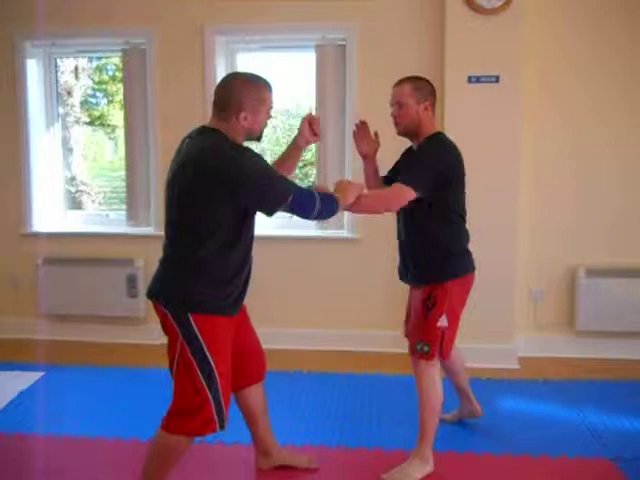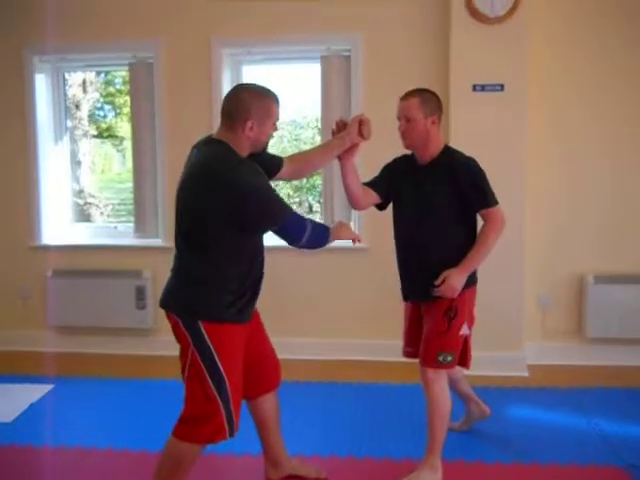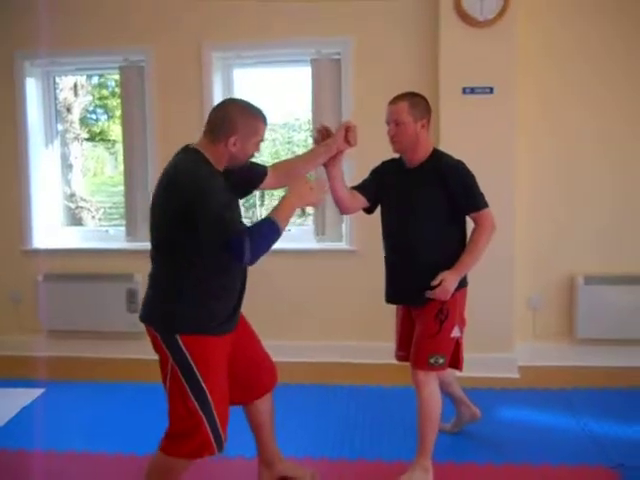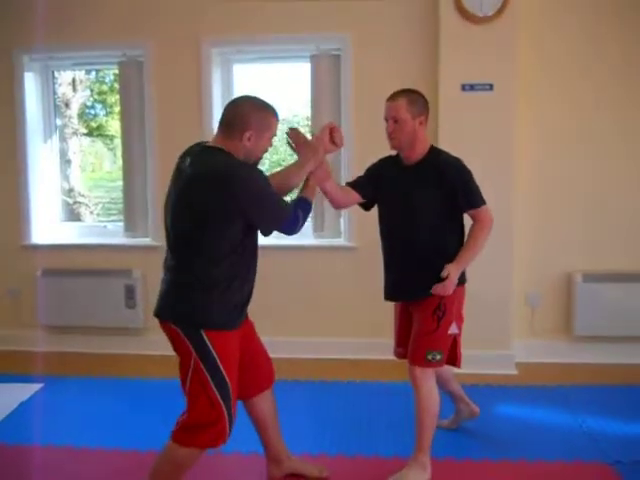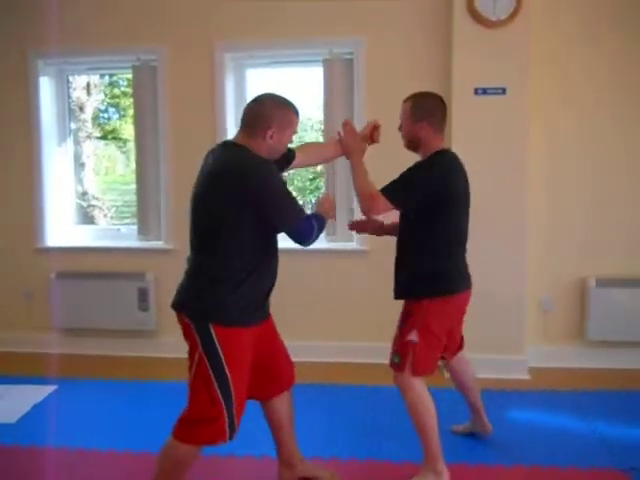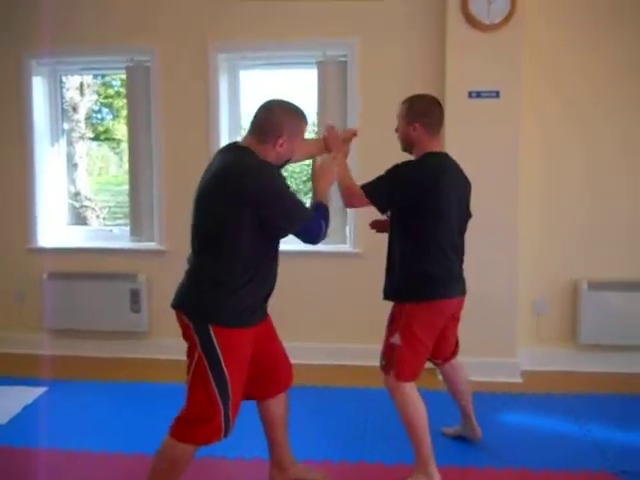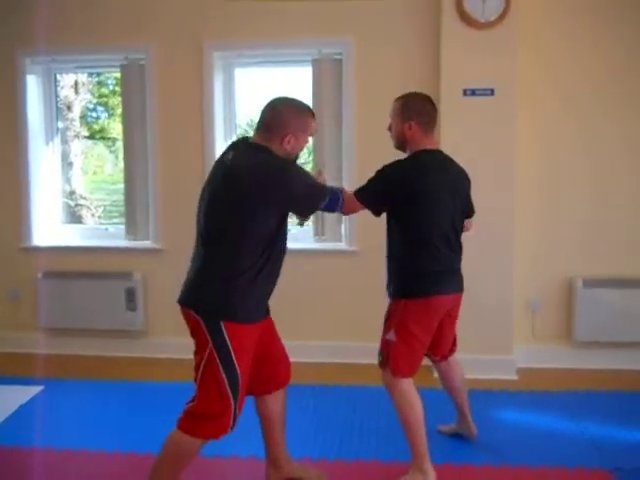
dt=0.7s
person 1, frame 1
left shoulder: (436, 154)
right shoulder: (411, 155)
left elbow: (391, 202)
right elbow: (387, 195)
right wrist: (369, 158)
left hip: (444, 275)
right hip: (425, 272)
left knee: (424, 360)
right knee: (442, 346)
right ankle: (469, 404)
person 1, frame 2
left shoulder: (461, 167)
right shoulder: (399, 169)
left elbow: (495, 220)
right elbow: (359, 200)
left wrist: (463, 270)
right wrist: (347, 159)
left hip: (450, 288)
right hip: (415, 286)
left knee: (432, 371)
right knee: (436, 359)
right ankle: (474, 405)
person 1, frame 3
left shoulder: (450, 170)
right shoulder: (387, 172)
left elbow: (486, 223)
right elbow: (348, 205)
left wrist: (456, 273)
right wrist: (332, 166)
left hip: (440, 290)
right hip: (405, 290)
left knee: (424, 373)
right knee: (426, 363)
right ankle: (465, 408)
person 1, frame 4
left shoulder: (449, 168)
right shoulder: (384, 169)
left elbow: (484, 220)
right elbow: (341, 199)
left wrist: (458, 266)
right wrist: (315, 165)
left hip: (439, 287)
right hip: (404, 286)
left knee: (421, 369)
right knee: (422, 359)
right ankle: (464, 404)
person 1, frame 5
left shoulder: (431, 171)
right shoulder: (444, 167)
left elbow: (373, 203)
left wrist: (355, 156)
right wrist: (377, 229)
left hip: (433, 291)
right hip: (450, 284)
left knee: (407, 374)
right knee: (451, 353)
right ankle: (480, 420)
person 1, frame 6
left shoulder: (412, 174)
right shoulder: (456, 173)
left elbow: (352, 198)
right wrist: (396, 225)
left hip: (421, 295)
right hip: (451, 288)
left knee: (398, 377)
right knee: (446, 358)
right ankle: (470, 425)
person 1, frame 7
left shoulder: (399, 174)
right shoulder: (456, 172)
left elbow: (346, 205)
left hip: (418, 291)
right hip: (450, 284)
left knee: (396, 373)
right knee: (443, 355)
right ankle: (466, 422)
person 2, frame 1
left shoulder: (206, 143)
right shoulder: (227, 161)
left elbow: (265, 185)
right elbow: (302, 203)
left wrist: (299, 145)
right wrist: (343, 196)
left hip: (214, 293)
right hip: (194, 301)
left knee: (249, 368)
right knee: (198, 406)
person 2, frame 2
left shoulder: (222, 153)
right shoulder: (232, 174)
left elbow: (289, 168)
right elbow: (298, 232)
left wrist: (344, 142)
right wrist: (337, 231)
left hip: (231, 303)
right hip: (206, 310)
left knee: (263, 376)
right knee: (209, 414)
person 2, frame 3
left shoulder: (212, 166)
right shoulder: (194, 180)
left elbow: (275, 175)
right elbow: (247, 249)
left wrist: (330, 148)
right wrist: (293, 201)
left hip: (217, 313)
right hip: (185, 322)
left knee: (259, 378)
right knee: (197, 428)
person 2, frame 4
left shoulder: (199, 158)
right shoulder: (234, 176)
left elbow: (269, 191)
right elbow: (289, 222)
left wrist: (311, 156)
right wrist: (312, 185)
left hip: (214, 306)
right hip: (199, 315)
left knee: (258, 377)
right knee: (209, 418)
person 2, frame 5
left shoulder: (232, 156)
right shoulder: (253, 173)
left elbow: (303, 155)
right elbow: (304, 232)
right wrist: (323, 212)
left hip: (243, 305)
right hip: (218, 312)
left knee: (277, 378)
right knee: (211, 416)
person 2, frame 6
left shoulder: (237, 156)
right shoulder: (256, 176)
left elbow: (290, 153)
right elbow: (313, 231)
left wrist: (329, 144)
right wrist: (323, 185)
left hip: (242, 305)
right hip: (216, 313)
left knee: (275, 378)
right knee: (207, 415)
person 2, frame 7
left shoulder: (241, 152)
right shoulder: (274, 172)
right elbow: (331, 200)
left wrist: (305, 189)
right wrist: (320, 190)
left hip: (239, 301)
right hip: (221, 307)
left knee: (273, 374)
right knee: (214, 409)
